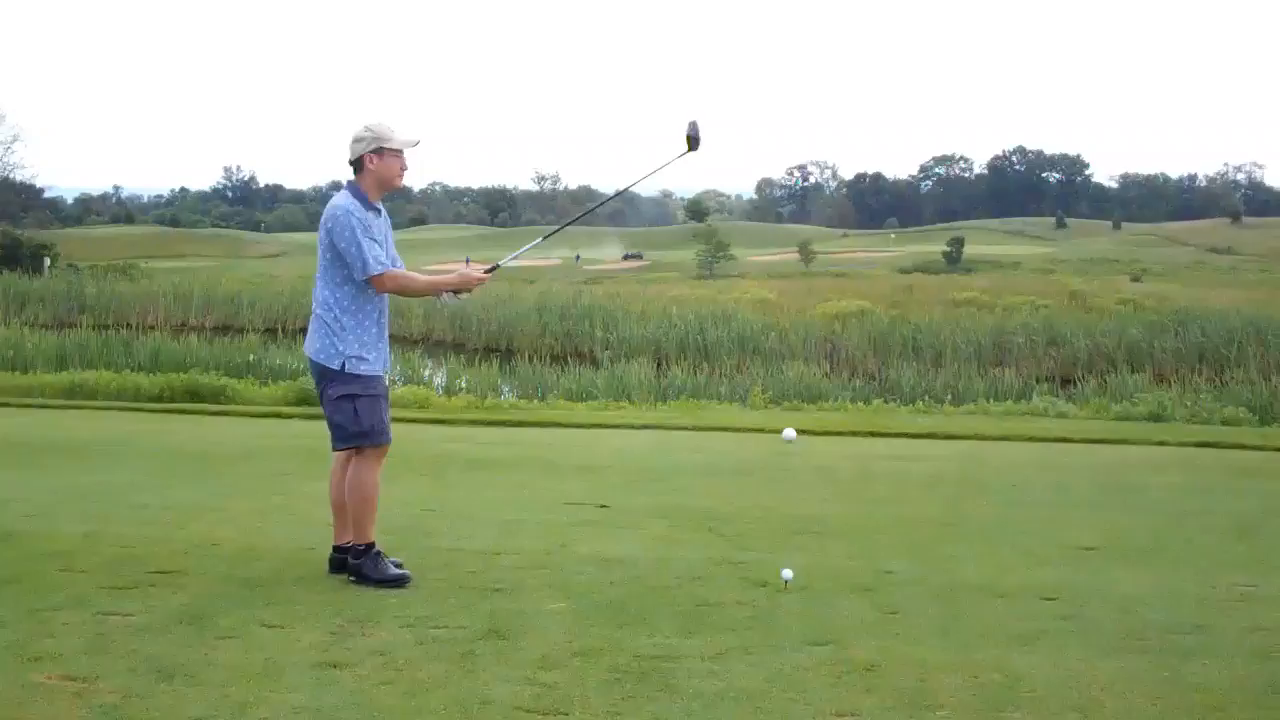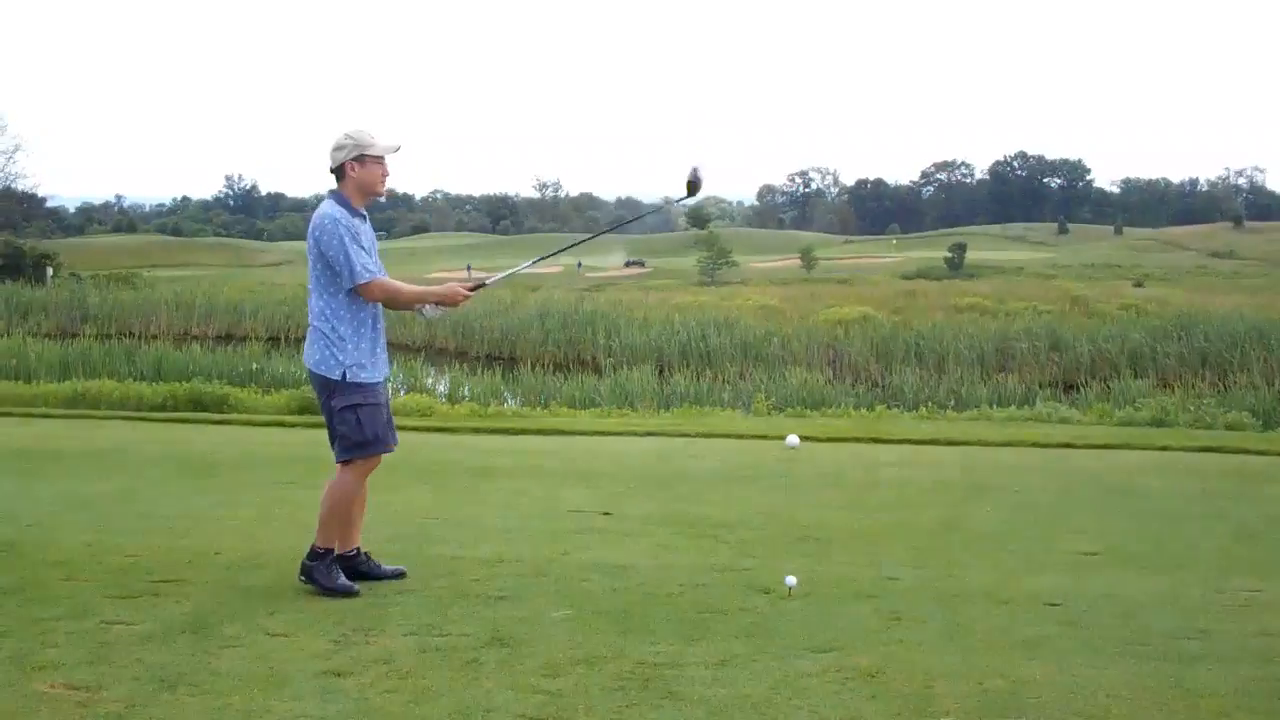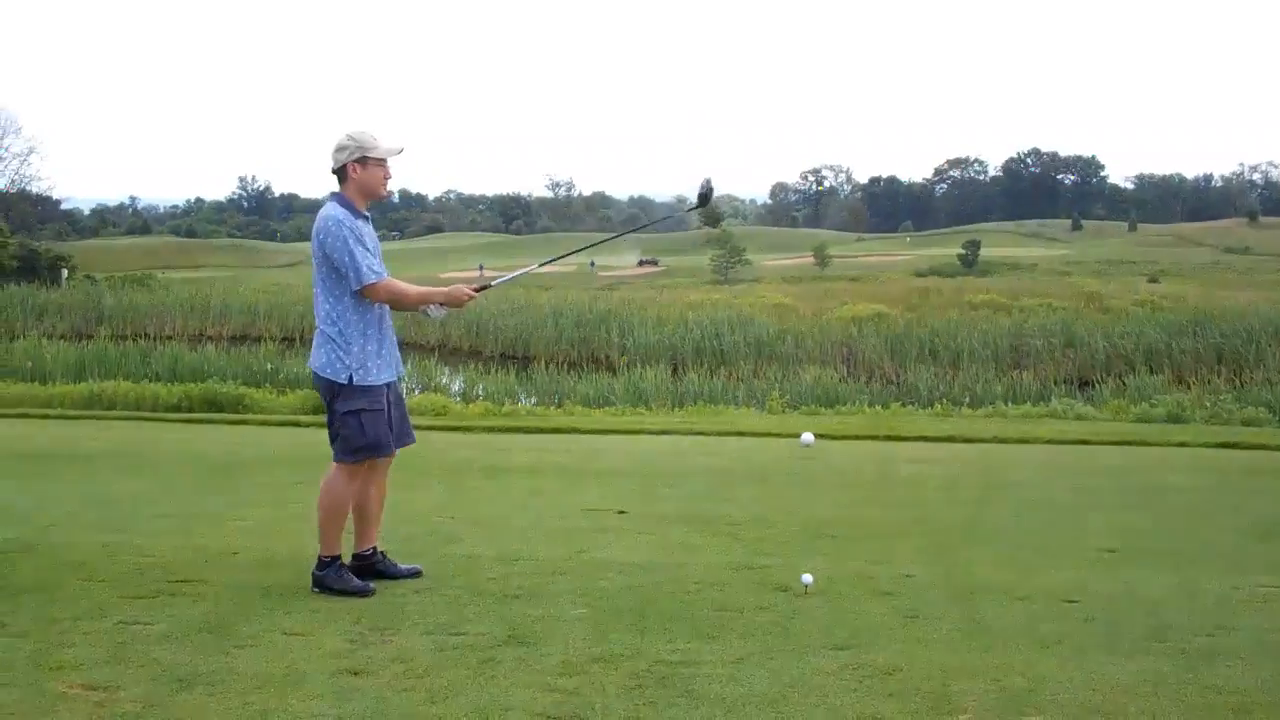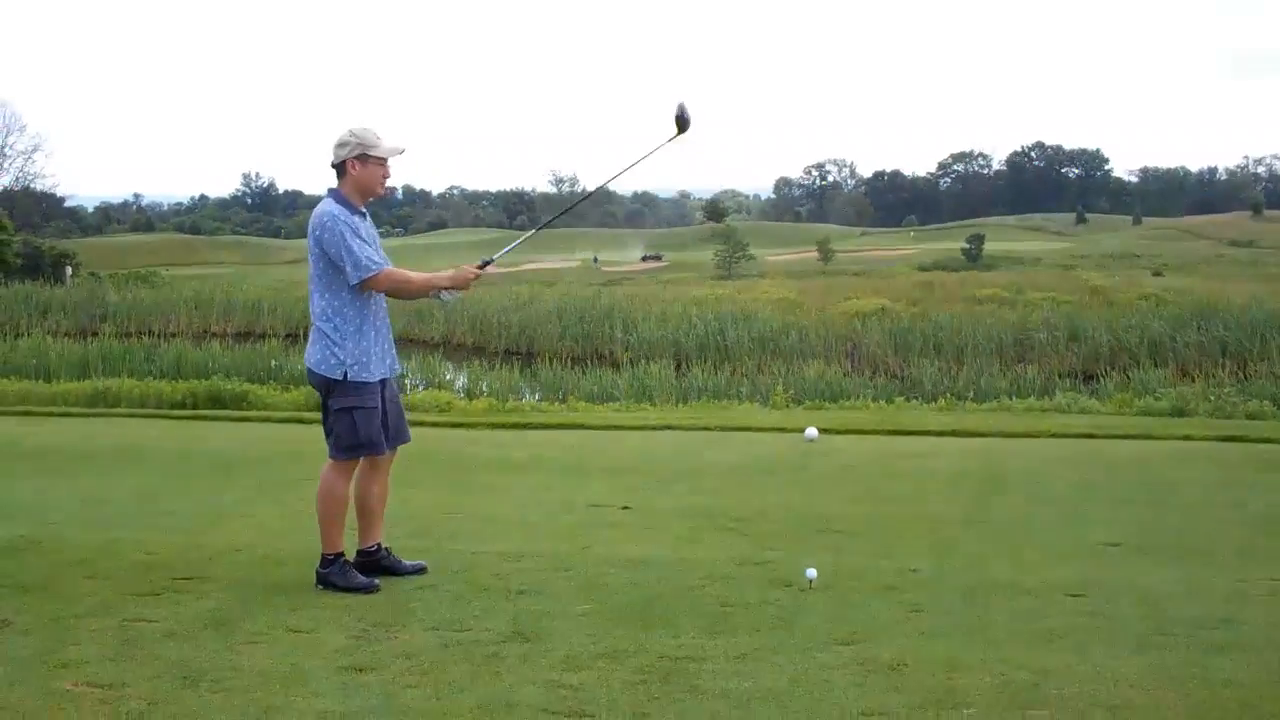
dt=0.2s
person 1, frame 1
left shoulder: (377, 213)
right shoulder: (344, 211)
left elbow: (395, 277)
right elbow: (384, 280)
left wrist: (446, 286)
right wrist: (450, 281)
left hip: (365, 352)
right hip: (344, 354)
left knee: (352, 451)
right knee: (369, 449)
left ankle: (344, 548)
right ankle: (362, 551)
person 1, frame 2
left shoulder: (359, 219)
right shoulder: (332, 219)
left elbow: (379, 287)
right elbow: (371, 288)
left wrist: (427, 298)
right wrist: (436, 293)
left hip: (365, 361)
right hip: (342, 364)
left knee: (363, 458)
right knee: (357, 460)
left ankle: (349, 555)
right ankle: (318, 559)
person 1, frame 3
left shoulder: (360, 221)
right shoulder: (334, 222)
left elbow: (384, 290)
right elbow: (377, 289)
left wrist: (430, 299)
right wrist: (441, 295)
left hip: (377, 364)
right hip: (350, 367)
left knee: (379, 459)
right knee: (350, 463)
left ankle: (366, 555)
right ankle: (327, 565)
person 1, frame 4
left shoulder: (359, 218)
right shoulder: (331, 218)
left elbow: (388, 282)
right elbow: (381, 279)
left wrist: (438, 287)
right wrist: (446, 278)
left hip: (375, 360)
right hip: (345, 363)
left knee: (381, 454)
right knee: (345, 459)
left ankle: (371, 551)
right ankle: (331, 563)
